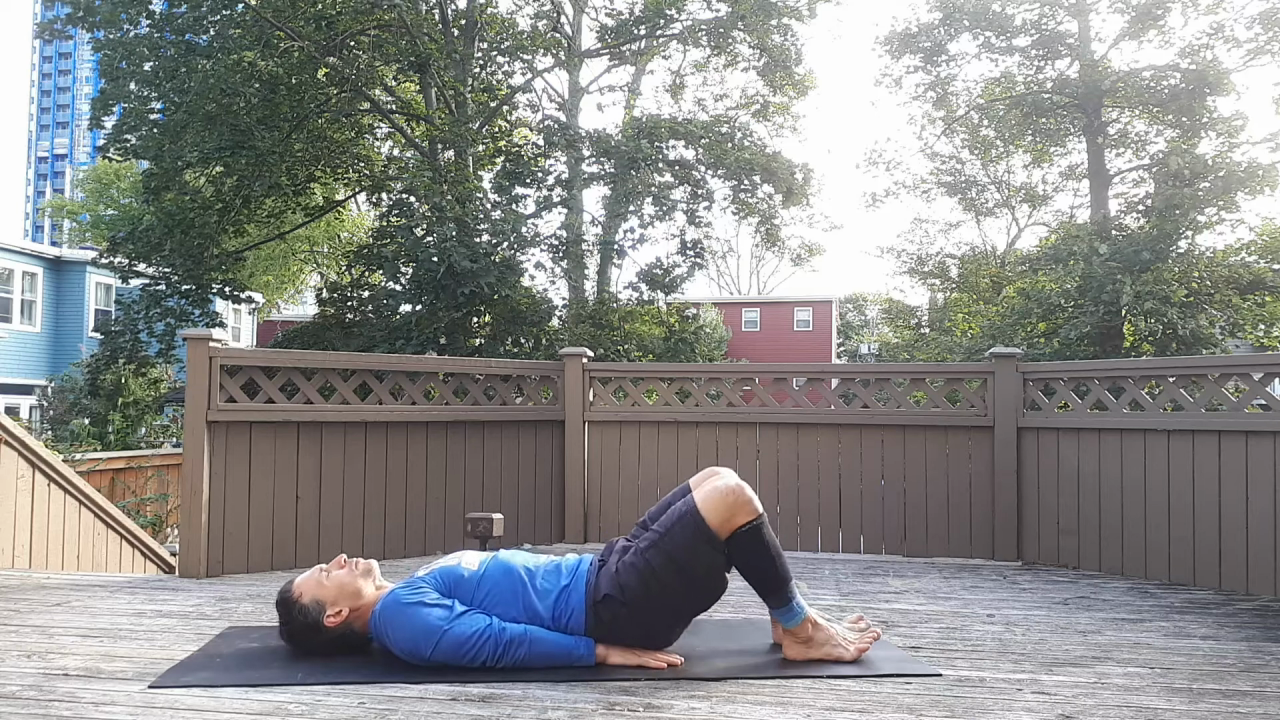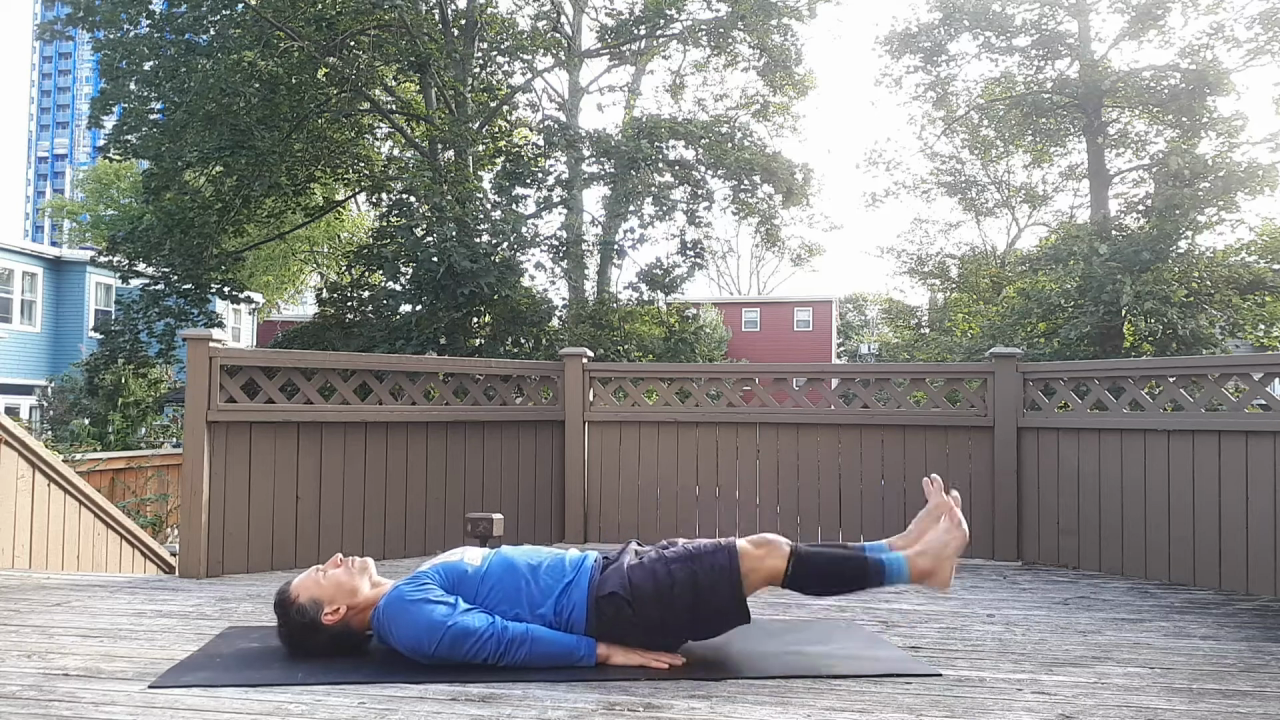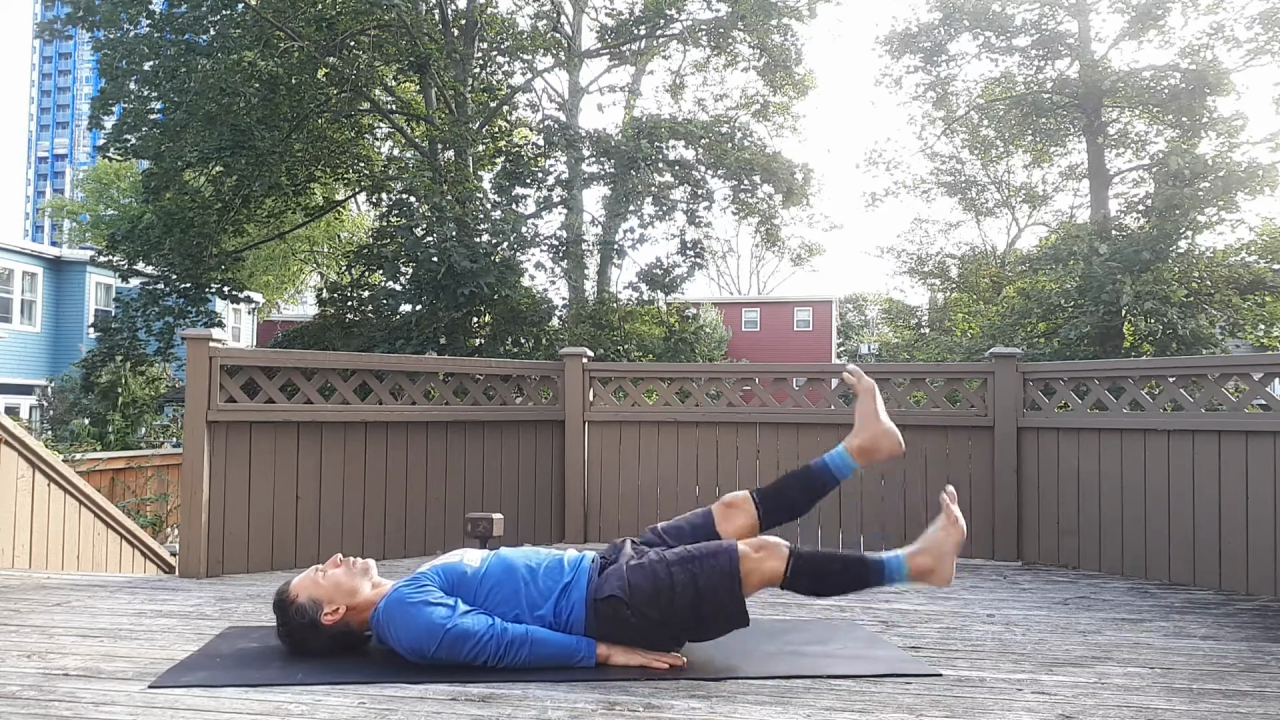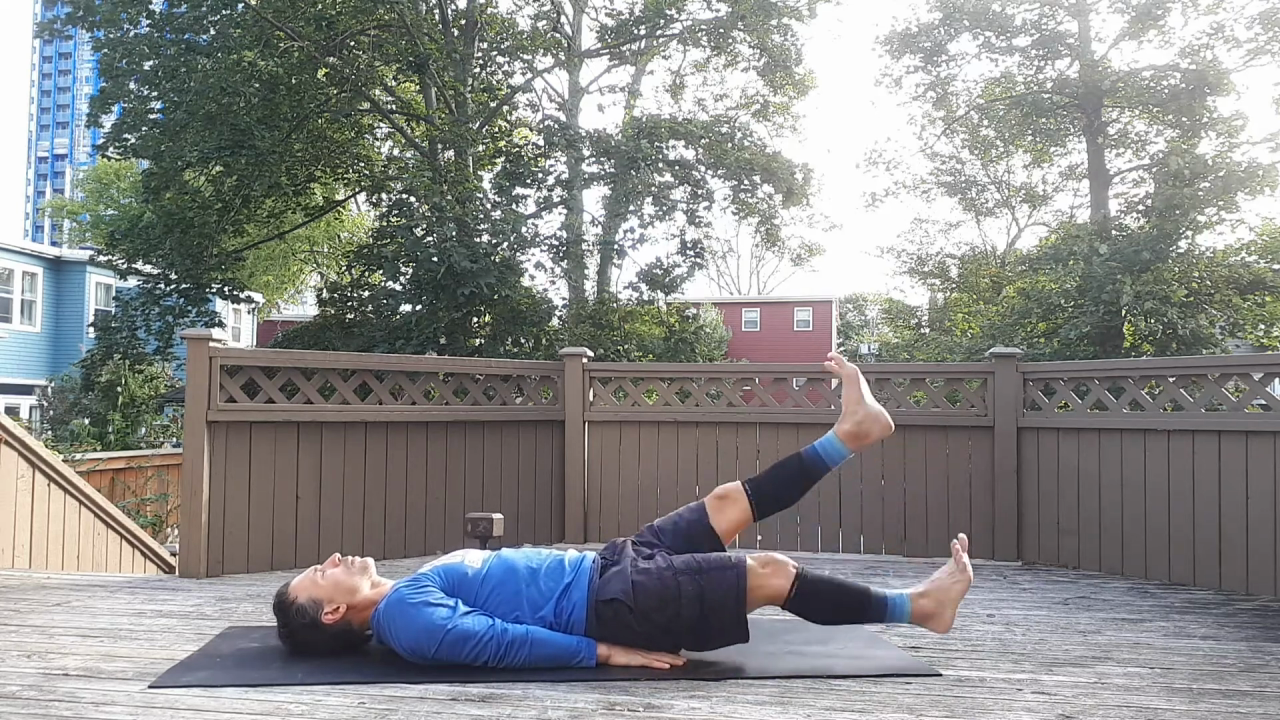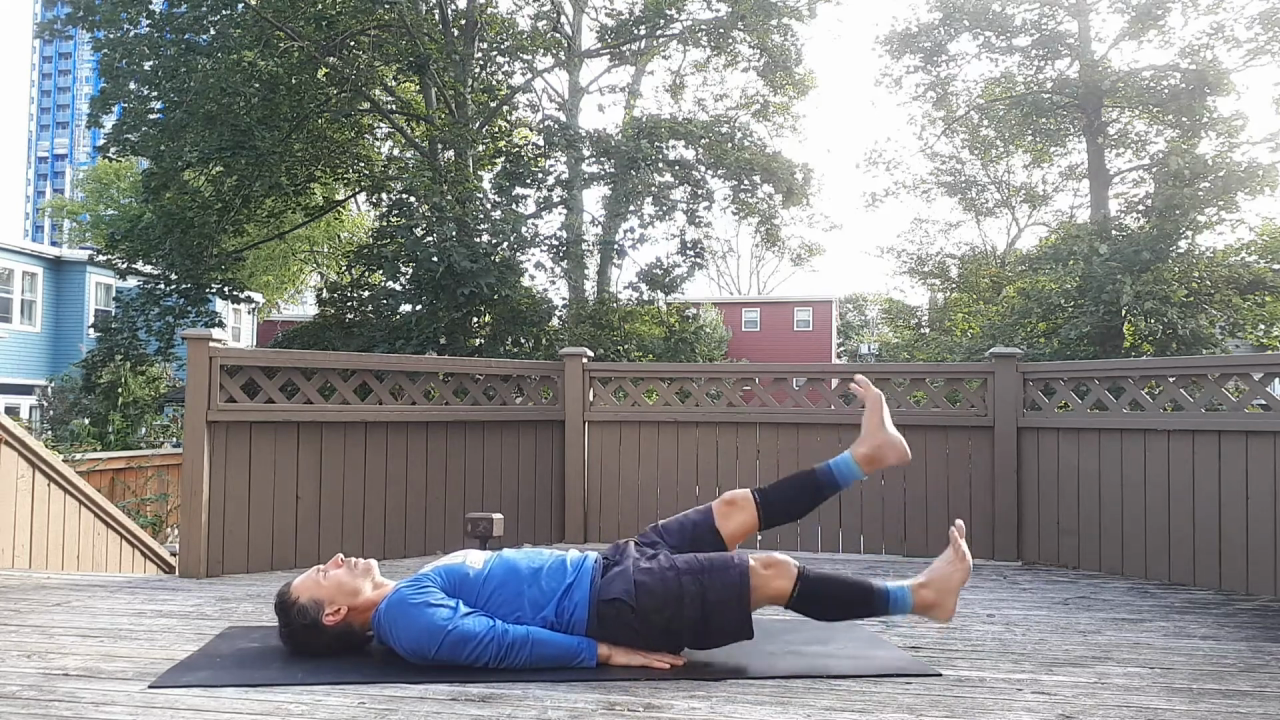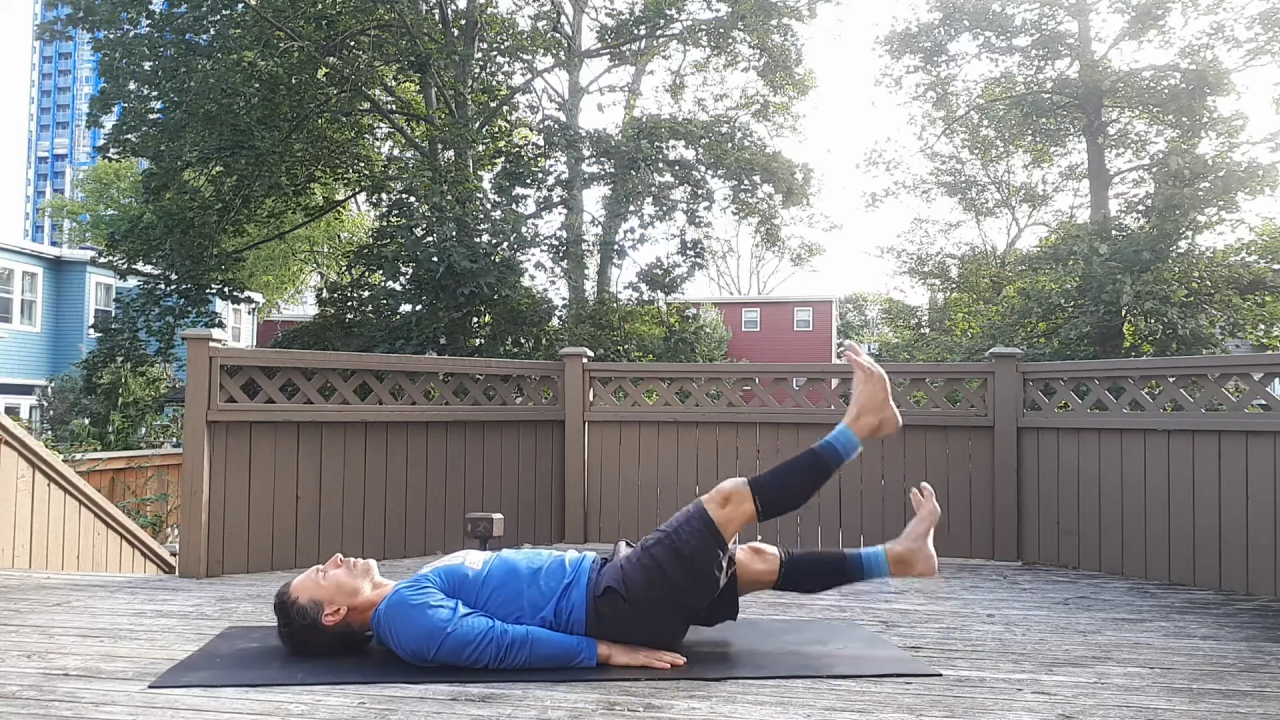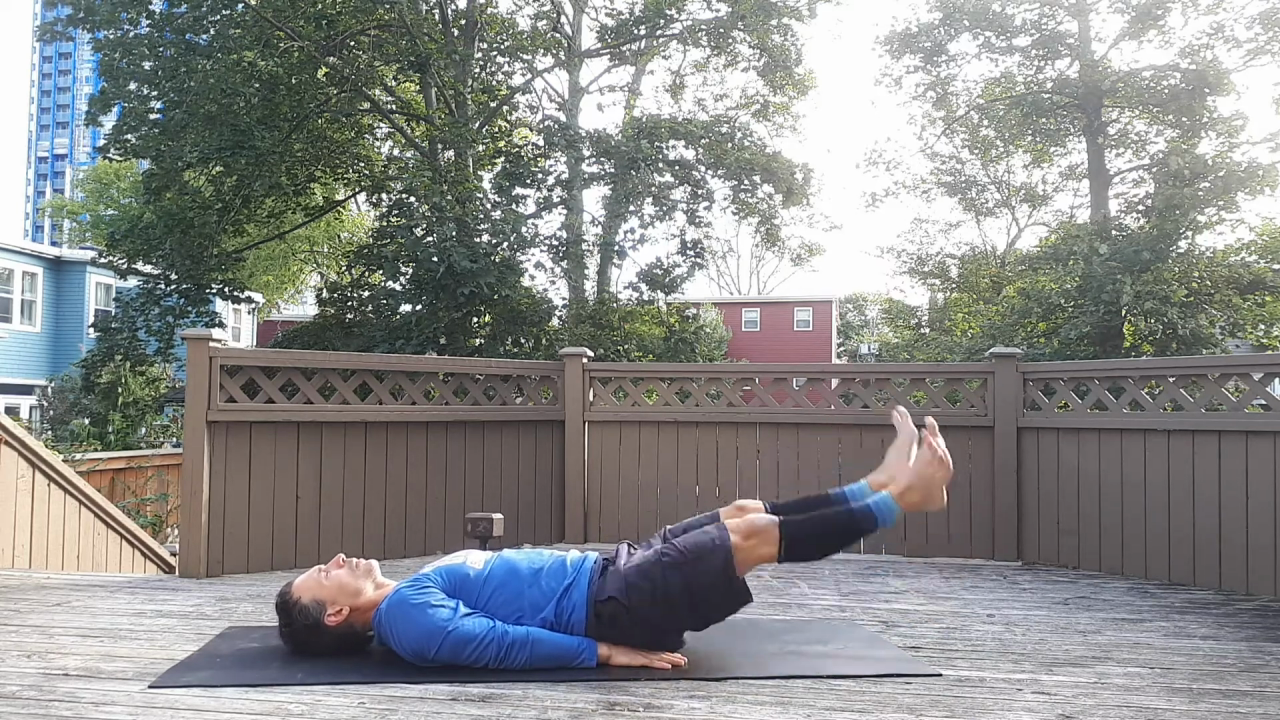
dt=0.7s
person 1, frame 1
left shoulder: (407, 596)
right shoulder: (403, 621)
right elbow: (504, 642)
right wrist: (606, 650)
left hip: (599, 573)
right hip: (614, 606)
left knee: (717, 478)
right knee: (731, 497)
left ankle: (790, 618)
right ankle: (802, 630)
person 1, frame 2
left shoulder: (408, 592)
right shoulder: (404, 616)
right elbow: (500, 638)
right wrist: (607, 651)
left hip: (607, 569)
right hip: (611, 602)
left knee: (760, 540)
right knee: (767, 554)
left ankle: (895, 553)
right ankle: (909, 567)
person 1, frame 3
left shoulder: (415, 587)
right shoulder: (407, 617)
right elbow: (505, 641)
right wrist: (609, 650)
left hip: (605, 568)
right hip: (611, 599)
left knee: (743, 509)
right knee: (767, 557)
left ankle: (859, 450)
right ankle: (912, 566)
person 1, frame 4
left shoulder: (412, 591)
right shoulder: (406, 618)
right elbow: (503, 641)
right wrist: (609, 650)
left hip: (606, 568)
right hip: (611, 604)
left knee: (729, 502)
right knee: (770, 572)
left ankle: (848, 433)
right ankle: (915, 606)
person 1, frame 5
left shoulder: (414, 589)
right shoulder: (405, 618)
right elbow: (500, 643)
right wrist: (609, 651)
left hip: (606, 569)
right hip: (612, 604)
left knee: (737, 509)
right knee: (771, 573)
left ankle: (866, 455)
right ankle: (915, 596)
person 1, frame 6
left shoulder: (412, 593)
right shoulder: (405, 617)
right elbow: (501, 644)
right wrist: (607, 650)
left hip: (600, 578)
right hip: (611, 608)
left knee: (754, 560)
right knee: (730, 500)
left ankle: (896, 557)
right ankle: (855, 426)
person 1, frame 7
left shoulder: (411, 591)
right shoulder: (403, 619)
right elbow: (498, 642)
right wrist: (610, 651)
left hip: (603, 578)
right hip: (609, 607)
left knee: (747, 520)
right knee: (755, 532)
left ankle: (881, 492)
right ankle: (898, 498)
